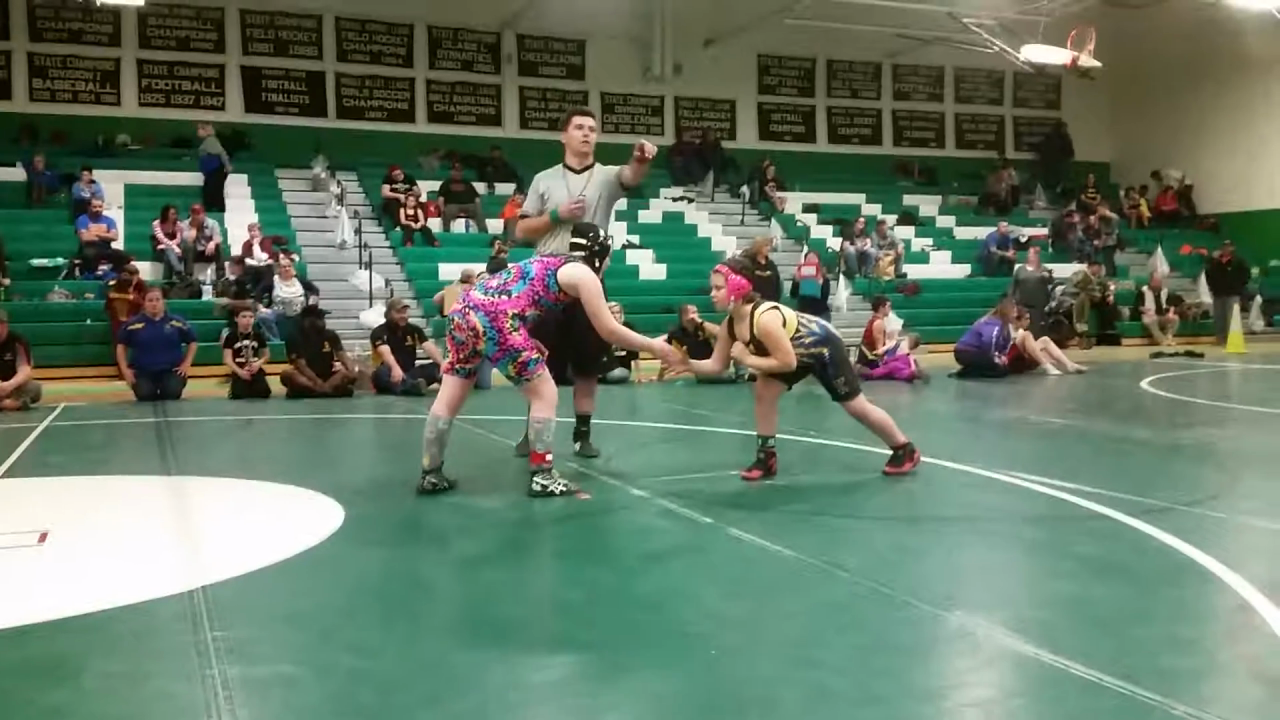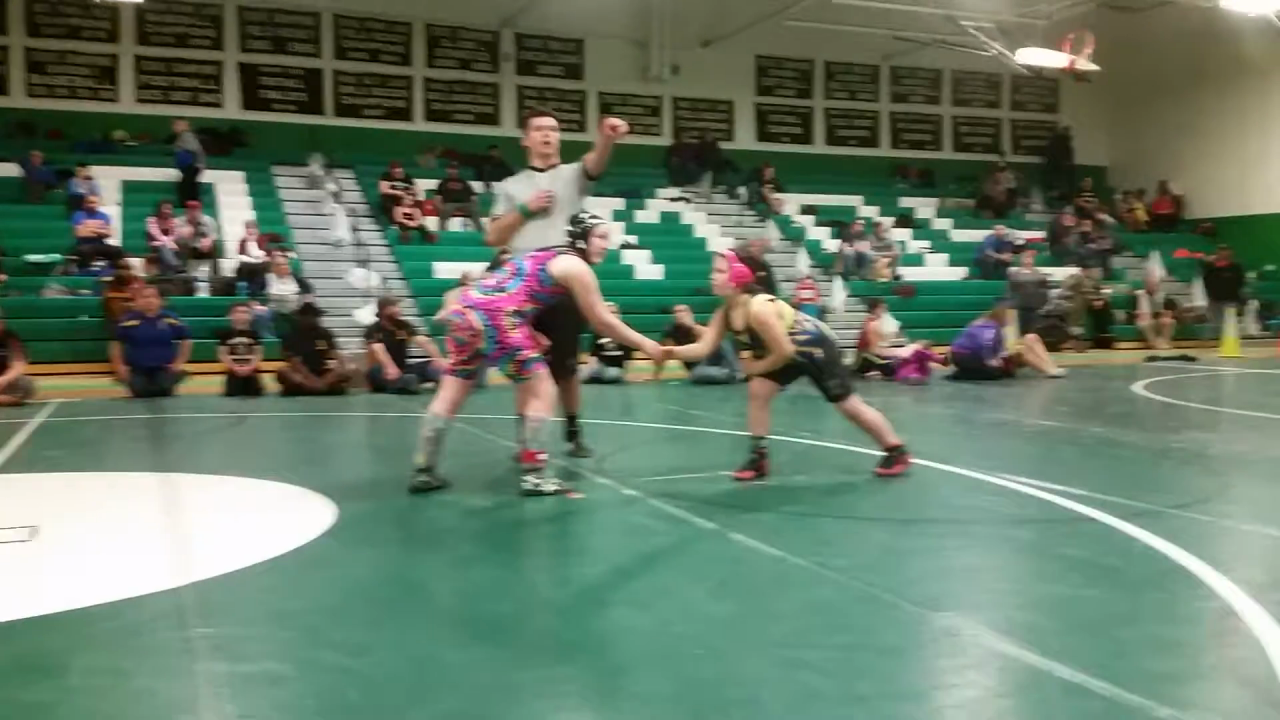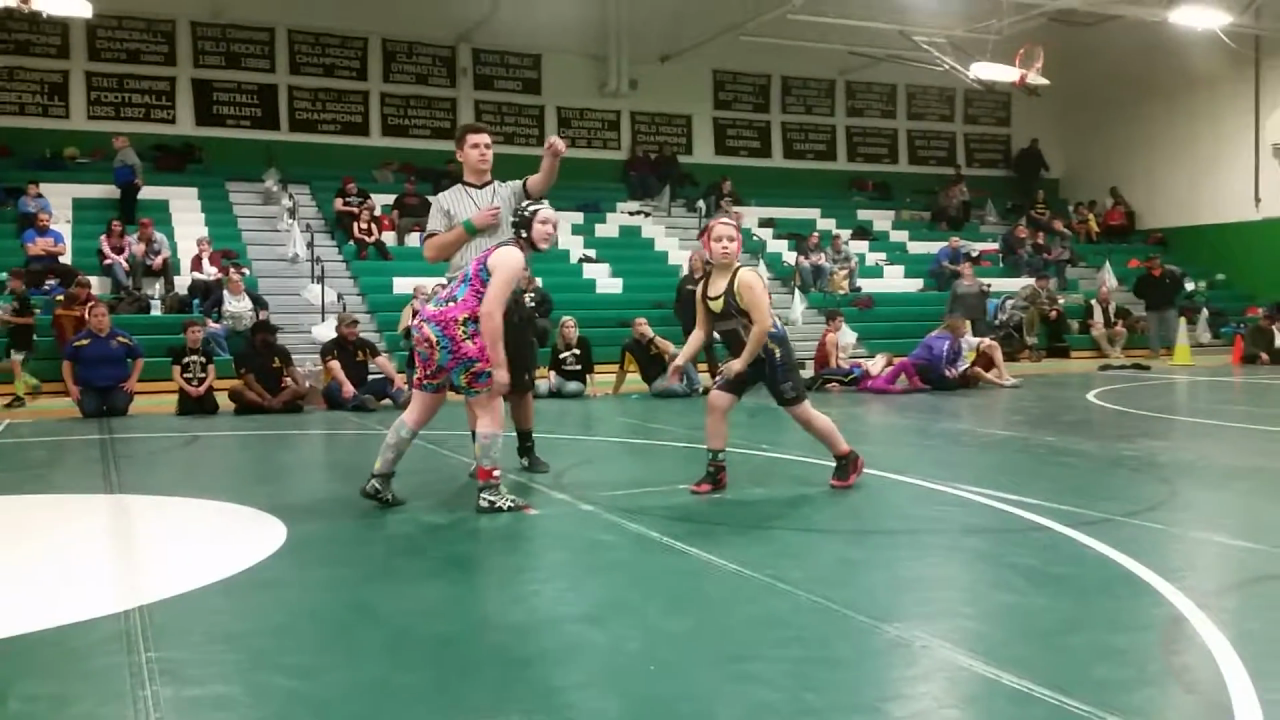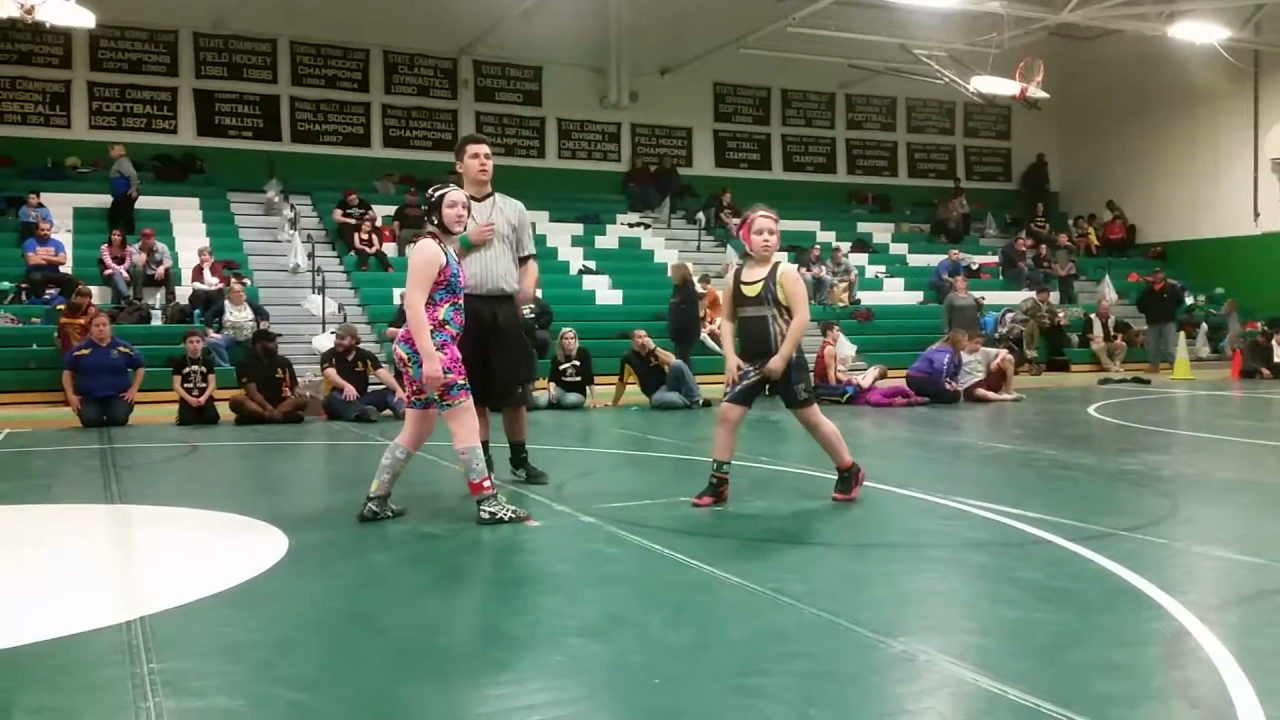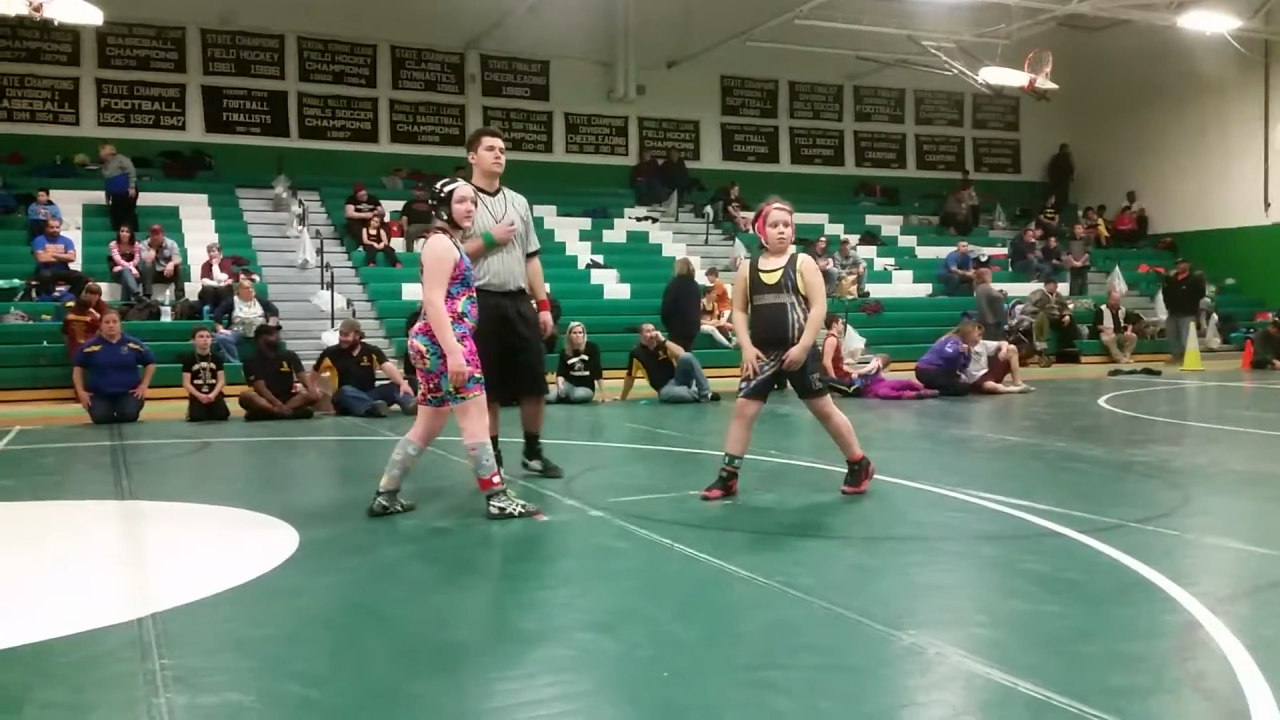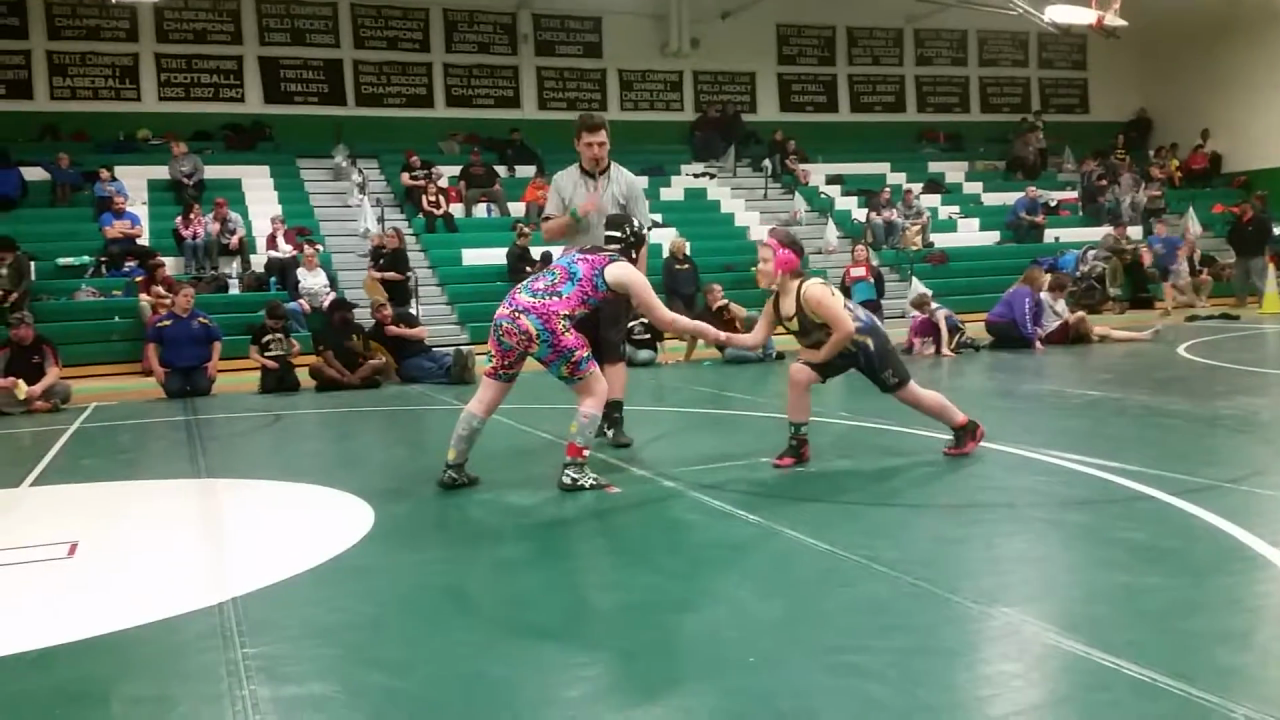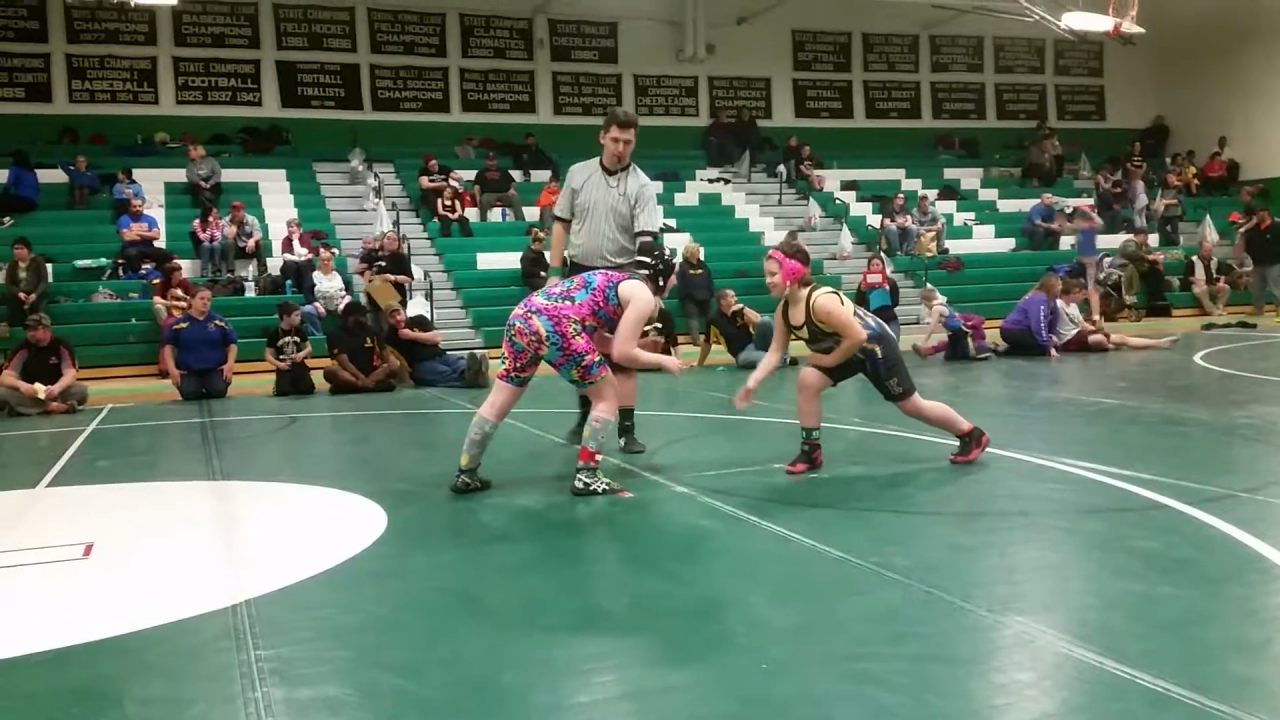
dt=0.7s
person 1, frame 1
left shoulder: (606, 177)
right shoulder: (543, 180)
left elbow: (631, 176)
right elbow: (521, 232)
left wrist: (640, 158)
right wrist: (555, 215)
left knee: (587, 366)
right knee: (541, 362)
left ankle: (582, 435)
person 1, frame 2
left shoulder: (572, 175)
right shoulder: (510, 186)
left elbow: (596, 161)
right elbow: (493, 236)
left wrist: (607, 136)
right wrist: (525, 209)
left knee: (566, 365)
left ankle: (573, 433)
right ankle: (527, 437)
person 1, frame 3
left shoulder: (511, 192)
right shoulder: (446, 200)
left elbow: (543, 182)
right elbow: (431, 252)
left wrist: (553, 157)
right wrist: (470, 226)
left knee: (520, 380)
left ankle: (527, 449)
person 1, frame 4
left shoulder: (513, 208)
left elbow: (529, 260)
left wrist: (528, 283)
right wrist: (466, 241)
left hip: (505, 309)
right hip: (465, 309)
left knee: (515, 392)
right knee: (473, 395)
left ankle: (520, 460)
right ankle: (483, 464)
person 1, frame 5
left shoulder: (519, 203)
left wrist: (544, 305)
right wrist: (490, 239)
left hip: (518, 303)
right hip: (481, 304)
left knee: (534, 383)
right knee: (485, 389)
left ankle: (533, 452)
right ankle: (492, 458)
person 1, frame 6
left shoulder: (627, 181)
right shoulder: (562, 181)
right elbow: (547, 232)
right wrist: (575, 215)
left knee: (613, 349)
right knee: (589, 351)
left ankle: (615, 421)
right ankle: (602, 415)
person 1, frame 7
left shoulder: (641, 185)
right shoulder: (578, 173)
left elbow: (646, 239)
right elbow: (561, 226)
right wrist: (554, 271)
right hip: (579, 274)
left ankle: (627, 430)
right ankle: (585, 411)
person 2, frame 1
left shoulder: (549, 263)
right shoulder: (582, 274)
right elbow: (608, 330)
left wrist: (529, 343)
right wrist: (653, 346)
left hip: (464, 310)
right hip: (495, 320)
left knee: (449, 397)
right knee: (544, 394)
left ankle: (431, 475)
right ankle: (542, 476)
person 2, frame 2
left shoulder: (547, 257)
right shoulder: (576, 266)
right elbow: (602, 321)
left wrist: (530, 335)
right wrist: (644, 343)
left hip: (465, 311)
right hip: (494, 320)
left knee: (449, 396)
right knee: (541, 393)
left ankle: (423, 473)
right ankle: (534, 475)
person 2, frame 3
left shoulder: (503, 251)
right shoulder: (513, 255)
right elbow: (490, 311)
left wrist: (490, 348)
right wrist: (500, 364)
left hip: (431, 326)
right hip: (451, 333)
left knee: (420, 410)
right knee: (492, 409)
left ankle: (379, 480)
right ankle: (490, 492)
person 2, frame 4
left shoulder: (448, 249)
right shoulder: (429, 248)
right elbow: (414, 306)
left wrist: (449, 349)
right wrist: (430, 356)
left hip: (436, 346)
right hip: (426, 347)
left knee: (415, 432)
right knee: (466, 423)
left ankle: (376, 501)
right ankle: (488, 502)
person 2, frame 5
left shoulder: (452, 244)
right shoulder: (441, 242)
right elbow: (434, 301)
right wrist: (454, 352)
left hip: (433, 343)
right hip: (443, 341)
left knee: (427, 426)
right knee: (475, 419)
left ankle: (385, 496)
right ankle: (498, 498)
person 2, frame 6
left shoulder: (579, 254)
right shoulder: (626, 272)
right elbow: (665, 320)
left wrist: (575, 337)
right wrist: (705, 331)
left hip: (509, 313)
right hip: (543, 323)
left knee: (486, 397)
right knee: (596, 390)
left ankle: (453, 470)
right ankle: (574, 471)
person 2, frame 7
left shoulder: (615, 280)
right shoulder: (643, 294)
left elbow: (598, 343)
right elbow: (622, 353)
left wrist: (644, 344)
right wrist: (662, 360)
left hip: (522, 316)
right hip: (555, 326)
left knee: (498, 402)
right knee: (608, 395)
left ankle: (465, 473)
right ankle: (586, 475)
person 3, frame 1
left shoulder: (765, 319)
right shoulder: (729, 325)
left elbow: (787, 362)
right elbow: (717, 365)
left wrist: (747, 359)
right wrist: (688, 364)
left hip: (823, 346)
right hip: (798, 351)
left knee: (856, 405)
right knee: (763, 392)
left ankle: (905, 449)
right ankle: (766, 458)
person 3, frame 2
left shoulder: (759, 308)
right shoulder: (724, 314)
left elbow: (784, 351)
right elbow: (703, 347)
left wrist: (756, 367)
right wrist: (672, 352)
left hip: (817, 348)
right hip: (789, 352)
left knee: (849, 406)
right knee: (757, 391)
left ankle: (896, 451)
right ankle: (758, 459)
person 3, frame 3
left shoulder: (746, 278)
right shoulder: (705, 286)
left elbow: (763, 324)
right elbow: (702, 329)
left wrist: (744, 361)
right wrist: (682, 359)
left hip: (772, 352)
right hip: (741, 355)
left knee: (800, 411)
right knee: (716, 402)
left ankle: (847, 458)
right ankle: (716, 472)
person 3, frame 4
left shoulder: (785, 273)
right shoulder: (735, 277)
left elbow: (801, 318)
right elbow: (728, 319)
left wrist: (782, 357)
right wrist: (730, 356)
left hip: (786, 359)
right hip: (749, 361)
left knee: (810, 417)
right knee: (726, 414)
left ankle: (849, 471)
right ankle: (718, 484)
person 3, frame 5
left shoulder: (803, 263)
right shoulder: (748, 269)
left elbow: (819, 307)
right elbow: (738, 311)
left wrist: (803, 346)
right wrist: (746, 347)
left hip: (797, 351)
right hip: (762, 353)
left knee: (823, 408)
right knee: (743, 409)
left ankle: (860, 465)
right ankle: (727, 478)
person 3, frame 6
left shoulder: (812, 291)
right shoulder: (775, 302)
left elbow: (845, 329)
right elbow: (756, 338)
left wrist: (821, 355)
right wrist: (725, 338)
left hip: (865, 339)
right hip: (836, 345)
left knee: (908, 393)
right knee: (798, 376)
left ankle: (967, 428)
right ankle: (798, 446)
person 3, frame 7
left shoulder: (821, 301)
right shoulder: (783, 310)
left elbow: (857, 336)
right elbow: (775, 354)
left wrist: (832, 360)
right wrist: (752, 384)
left hip: (874, 345)
right hip: (843, 347)
left knee: (910, 404)
right knee: (808, 381)
left ankle: (972, 436)
right ankle: (810, 452)
